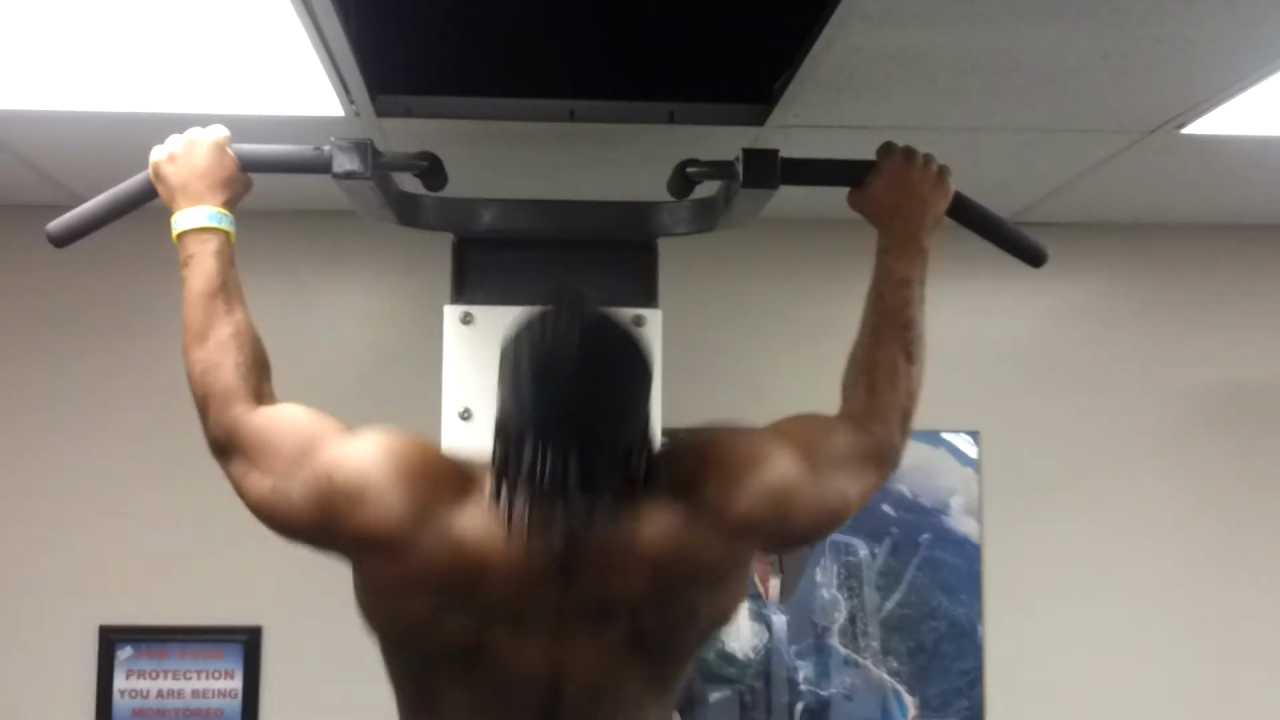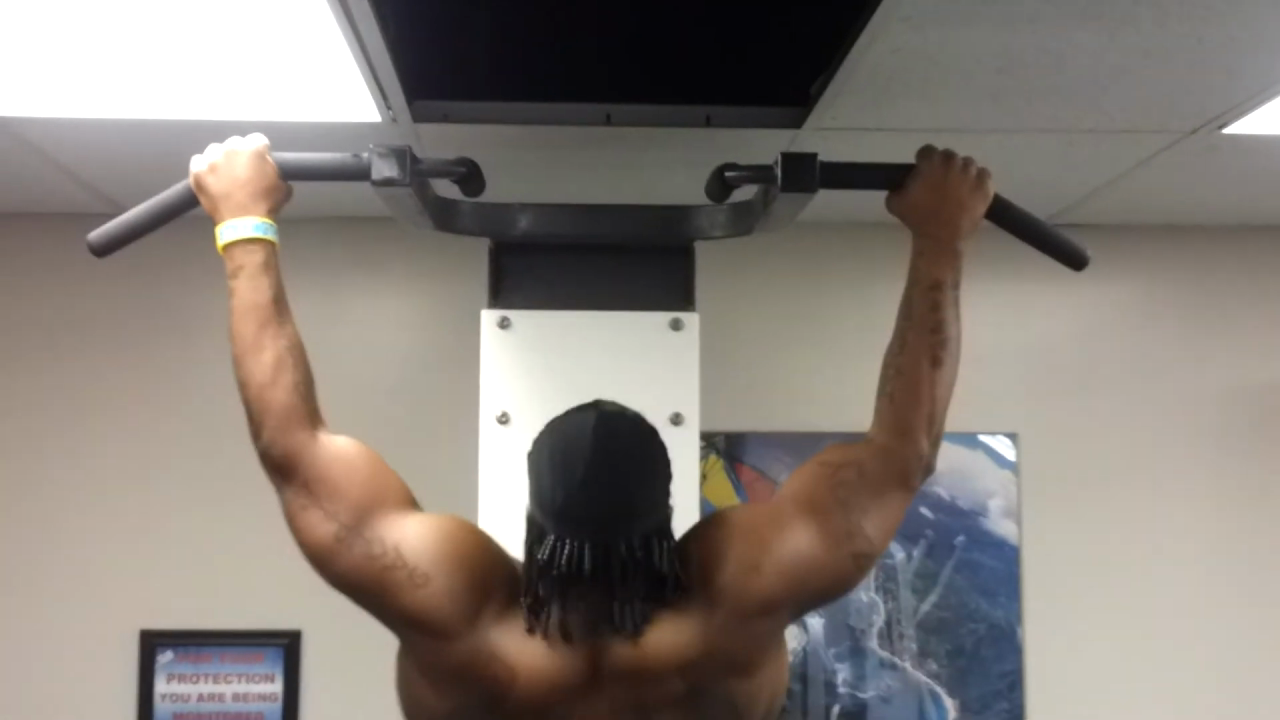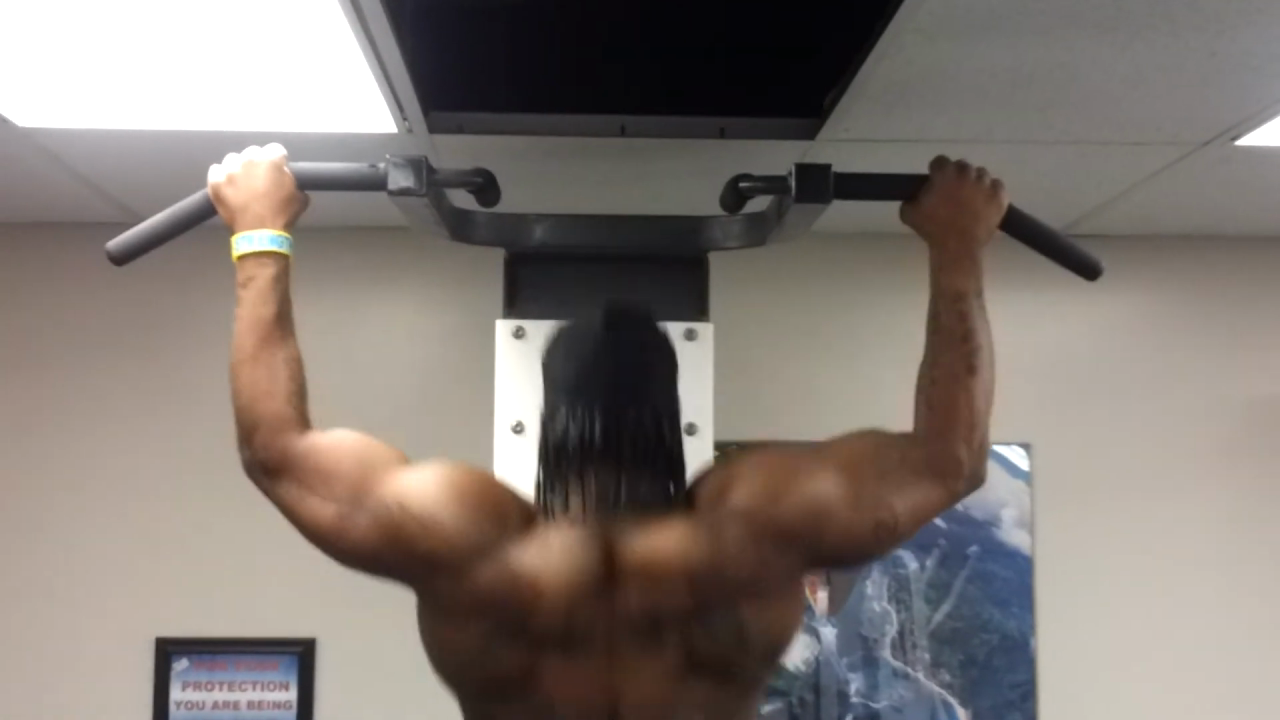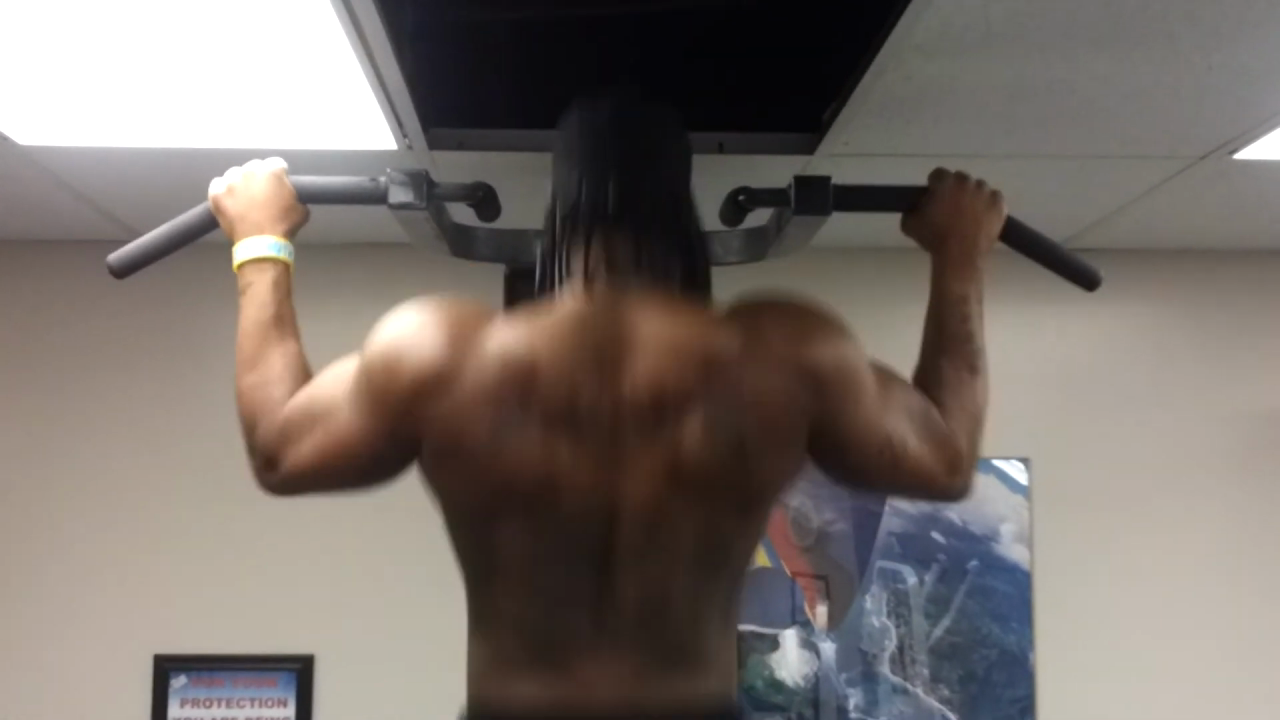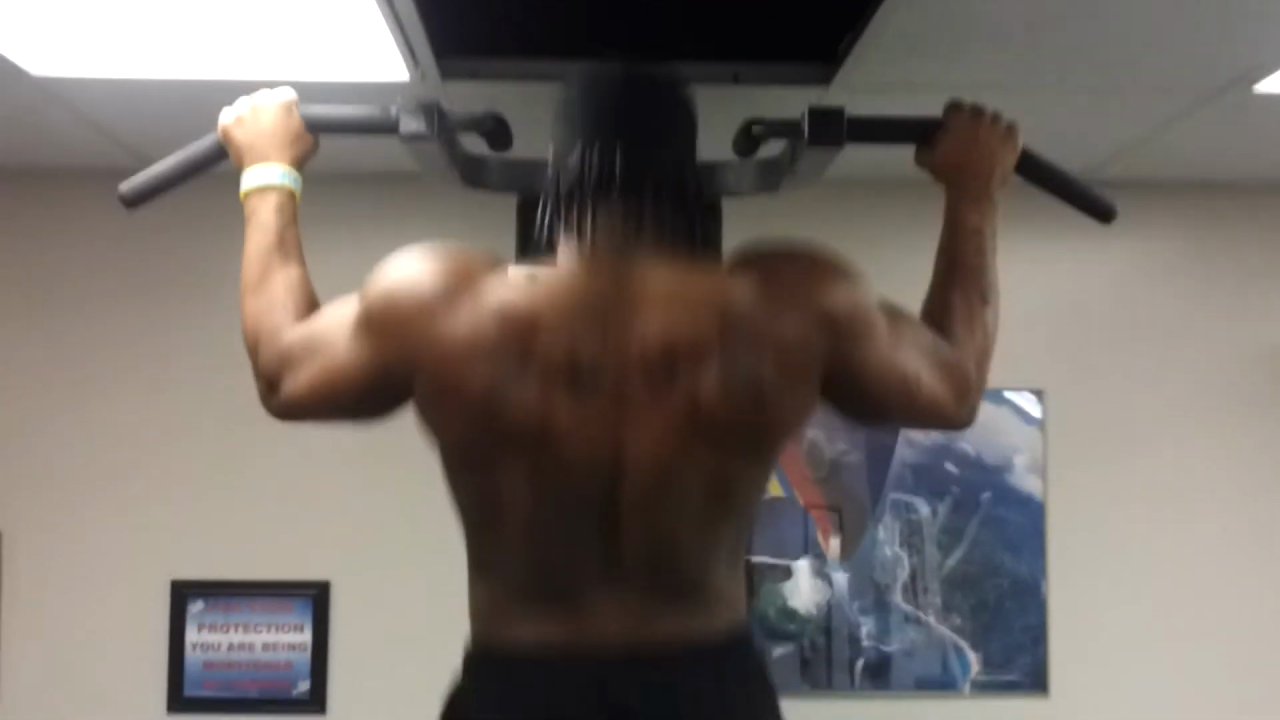
dt=1s
person 1, frame 1
left shoulder: (403, 513)
right shoulder: (708, 520)
left elbow: (235, 420)
right elbow: (875, 436)
left wrist: (201, 216)
right wrist: (903, 238)
person 1, frame 2
left shoulder: (454, 618)
right shoulder: (731, 615)
left elbow: (289, 442)
right elbow: (901, 454)
left wrist: (247, 227)
right wrist: (937, 244)
person 1, frame 3
left shoulder: (468, 553)
right shoulder: (747, 543)
left elbow: (274, 448)
right elbow: (952, 456)
left wrist: (261, 237)
right wrist: (956, 251)
person 1, frame 4
left shoulder: (441, 356)
right shoulder: (782, 357)
left elbow: (275, 446)
right elbow: (947, 457)
left wrist: (262, 244)
right wrist: (959, 254)
person 1, frame 5
left shoulder: (440, 295)
right shoulder: (789, 301)
left elbow: (281, 373)
right elbow: (953, 391)
left wrist: (269, 173)
right wrist: (971, 193)
